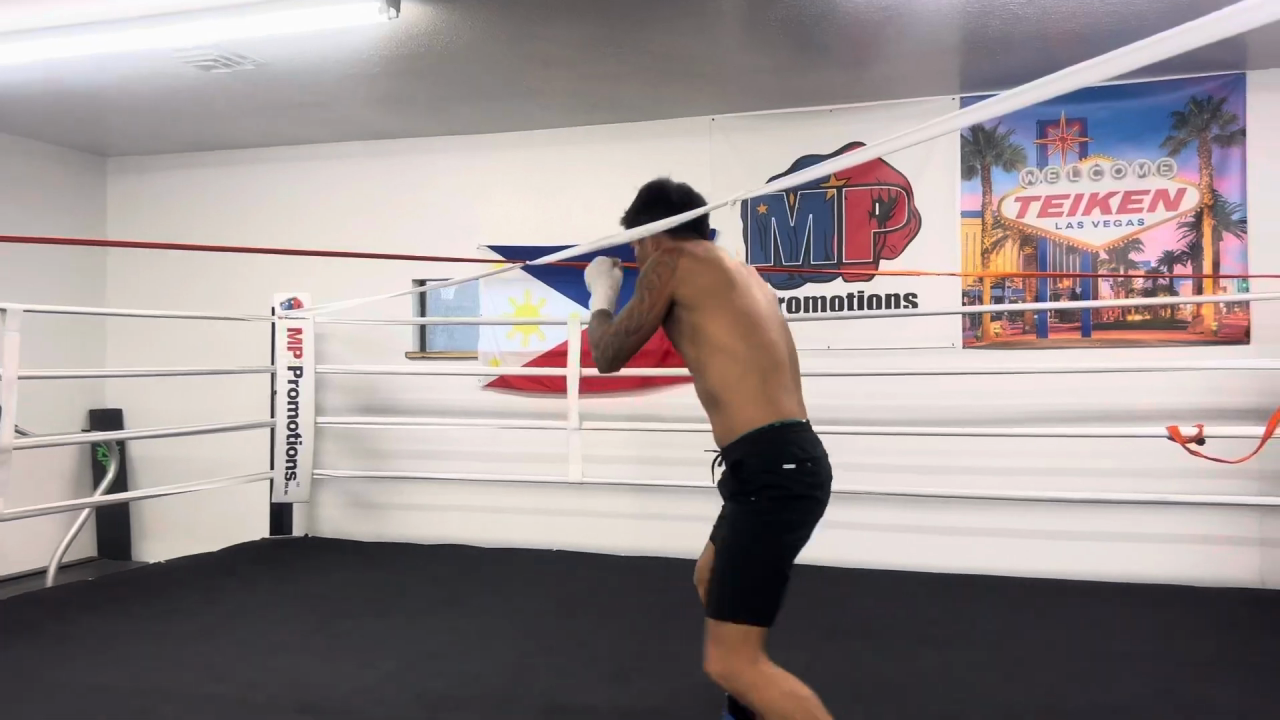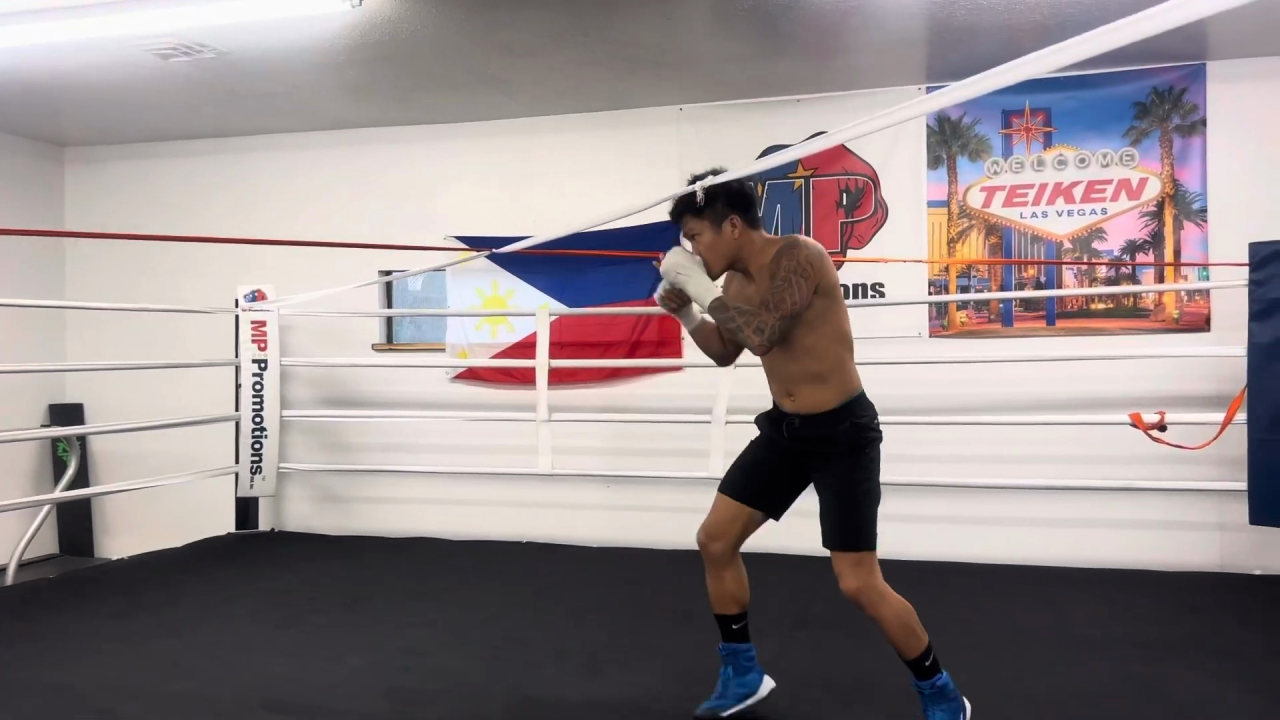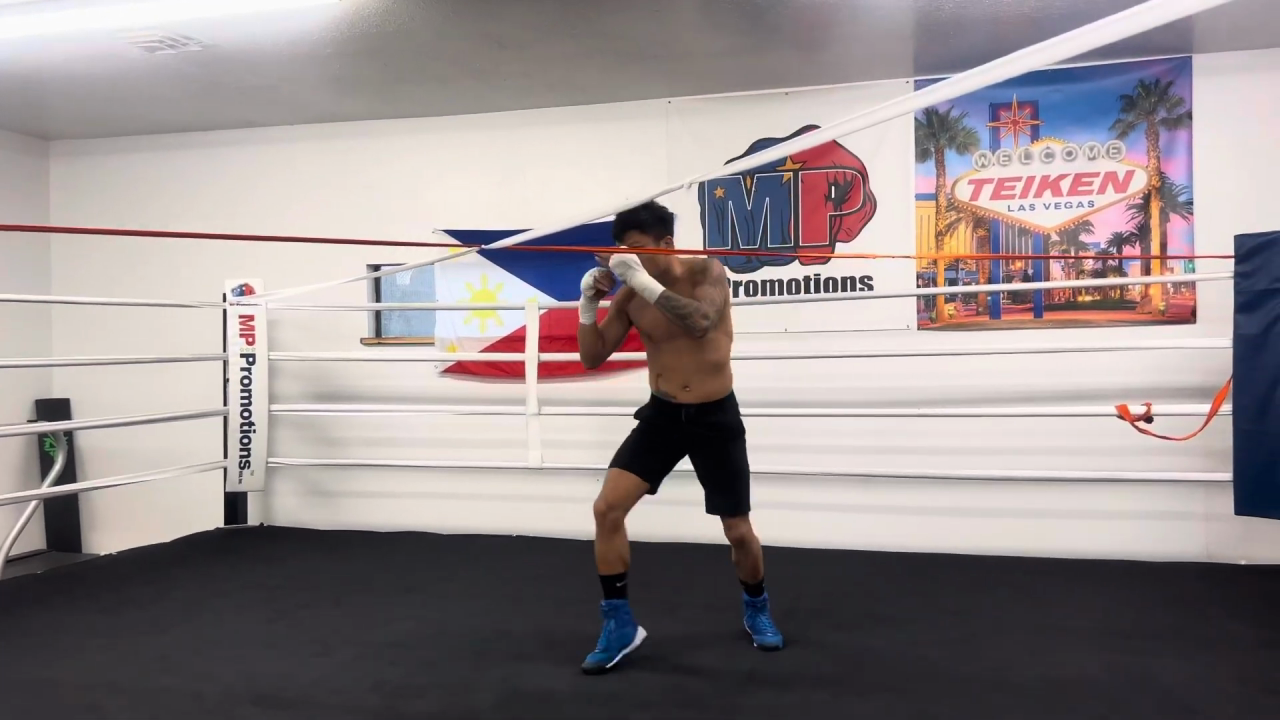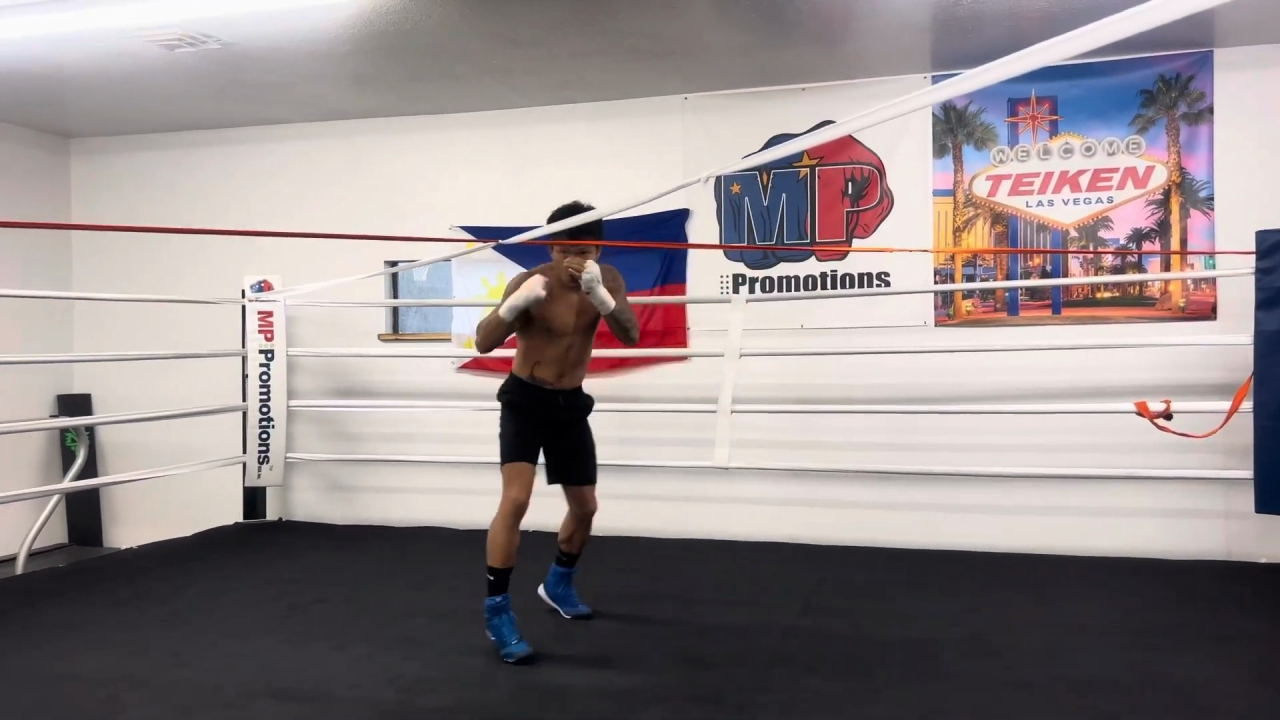
dt=0.7s
person 1, frame 1
left shoulder: (676, 259)
right shoulder: (740, 270)
left elbow: (608, 355)
left wrist: (601, 296)
left hip: (772, 471)
right hip: (782, 462)
left knee: (731, 661)
right knee: (712, 583)
person 1, frame 2
left shoulder: (801, 256)
right shoulder: (741, 277)
left elbow: (761, 332)
right elbow: (725, 350)
left wrist: (700, 284)
right wrist: (685, 309)
left hip: (846, 430)
right hip: (787, 429)
left knee: (858, 584)
right knee: (714, 540)
right ankle: (741, 673)
person 1, frame 3
left shoulder: (705, 271)
right shoulder: (629, 296)
left elbow: (704, 323)
right elbow: (591, 357)
left wrist: (648, 283)
right wrist: (589, 299)
left hip: (717, 417)
right hip: (661, 417)
left knee: (738, 531)
right knee: (608, 507)
left ankle: (756, 611)
right ankle: (618, 625)
person 1, frame 4
left shoulder: (607, 279)
right shoulder: (529, 283)
left elbow: (631, 336)
right elbow: (483, 343)
left wrist: (598, 293)
right wrist: (515, 304)
left hip: (571, 403)
right hip: (524, 399)
left knee: (585, 505)
right knee: (515, 501)
left ankle: (557, 584)
right ankle: (497, 612)
